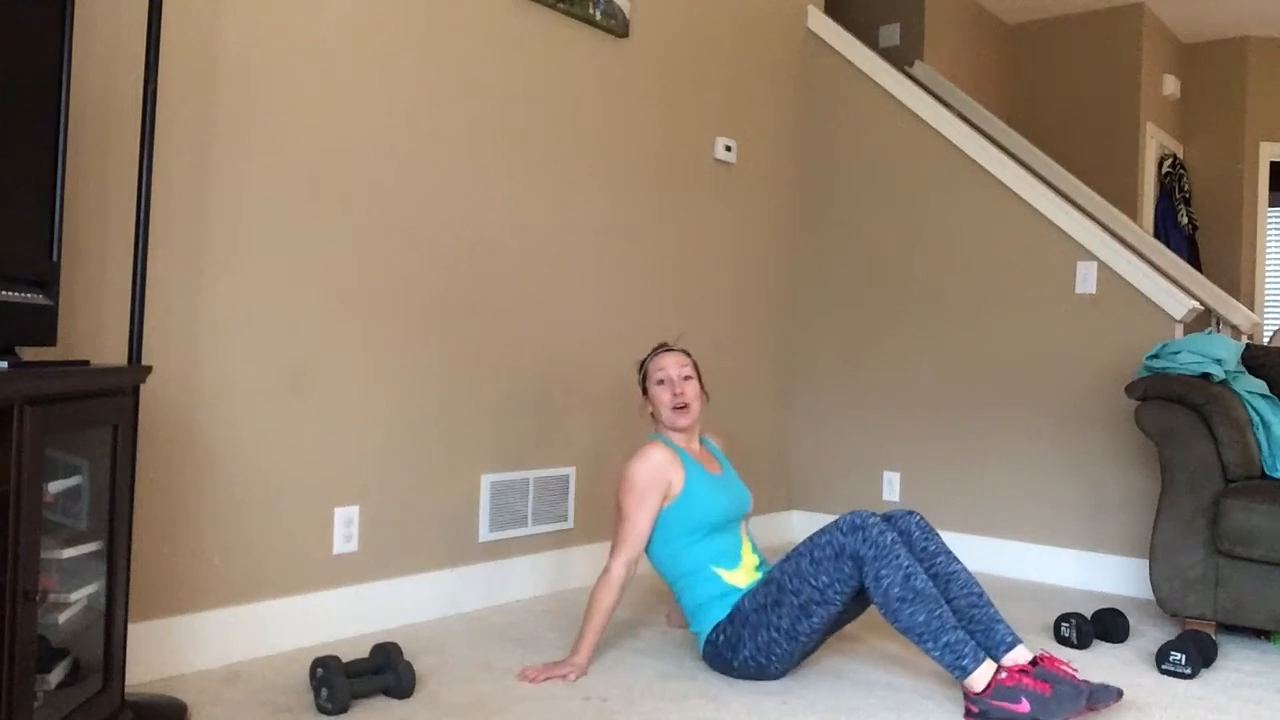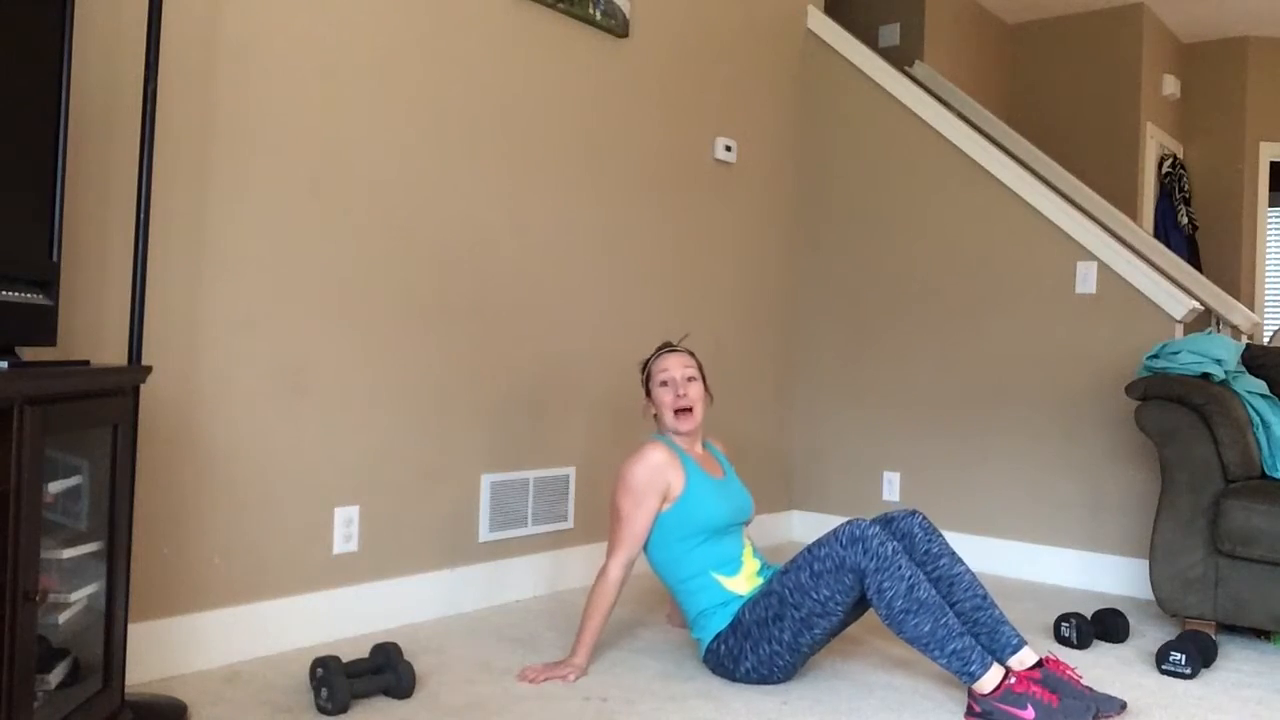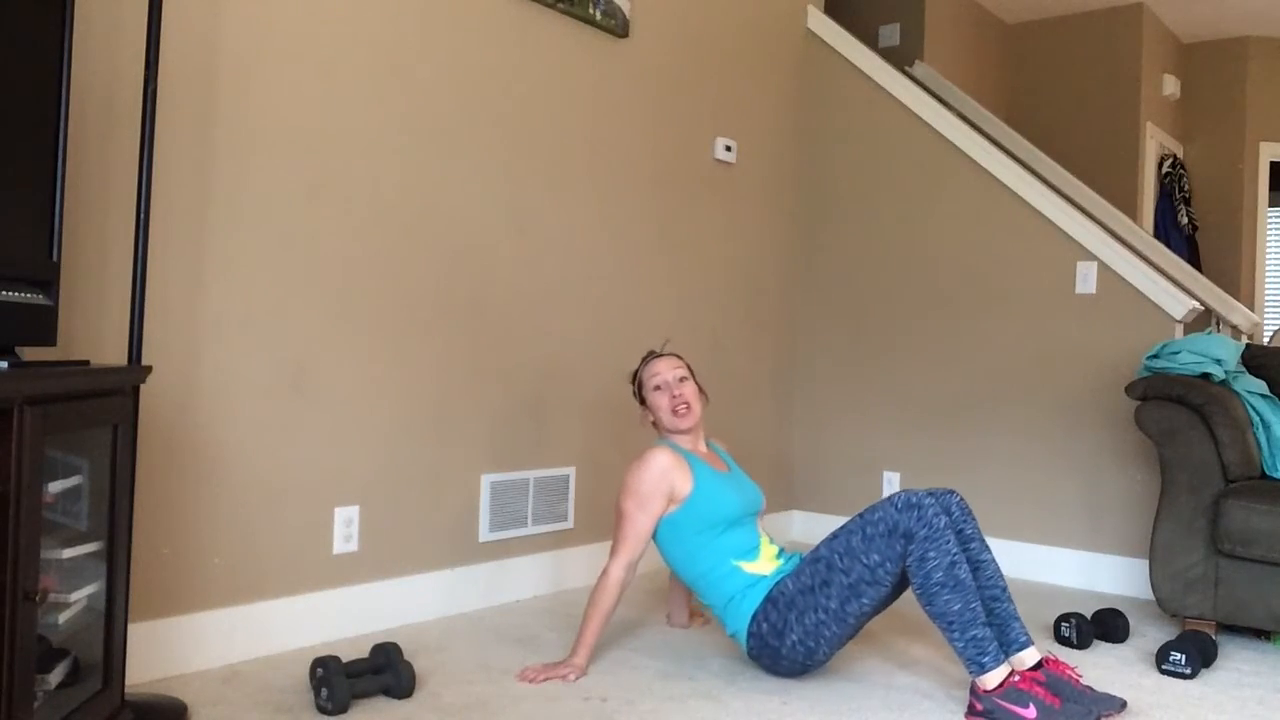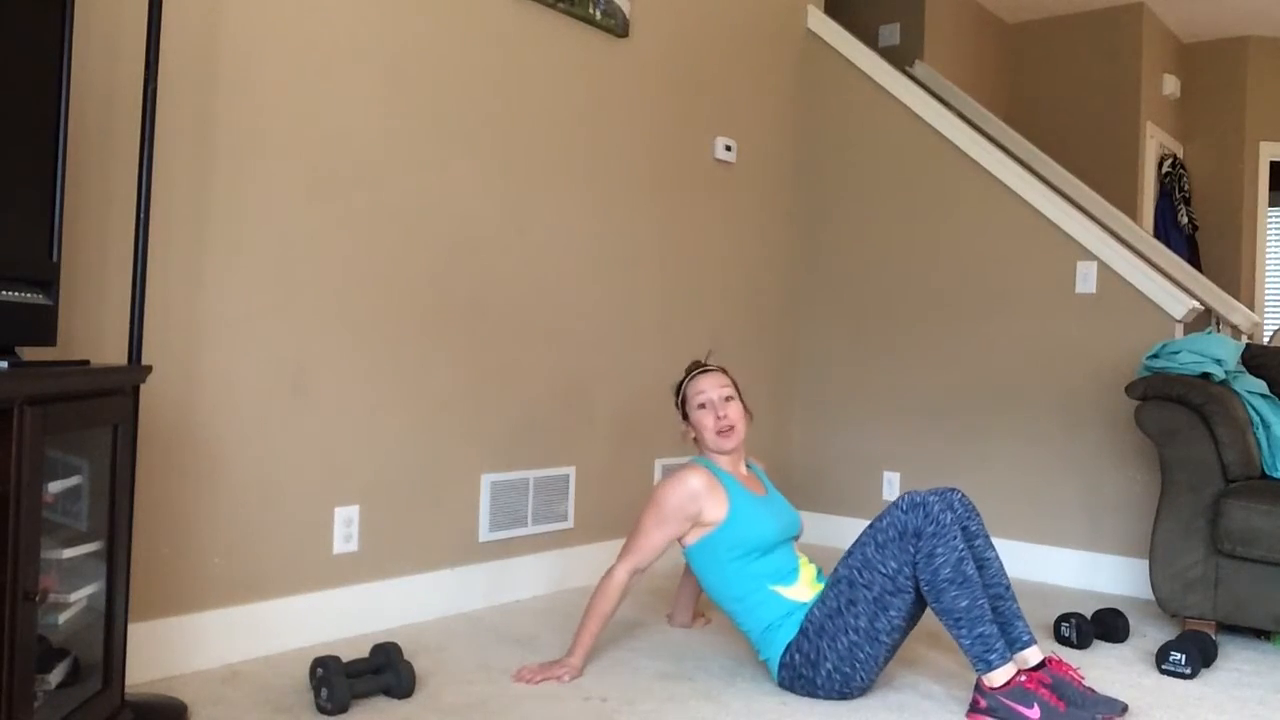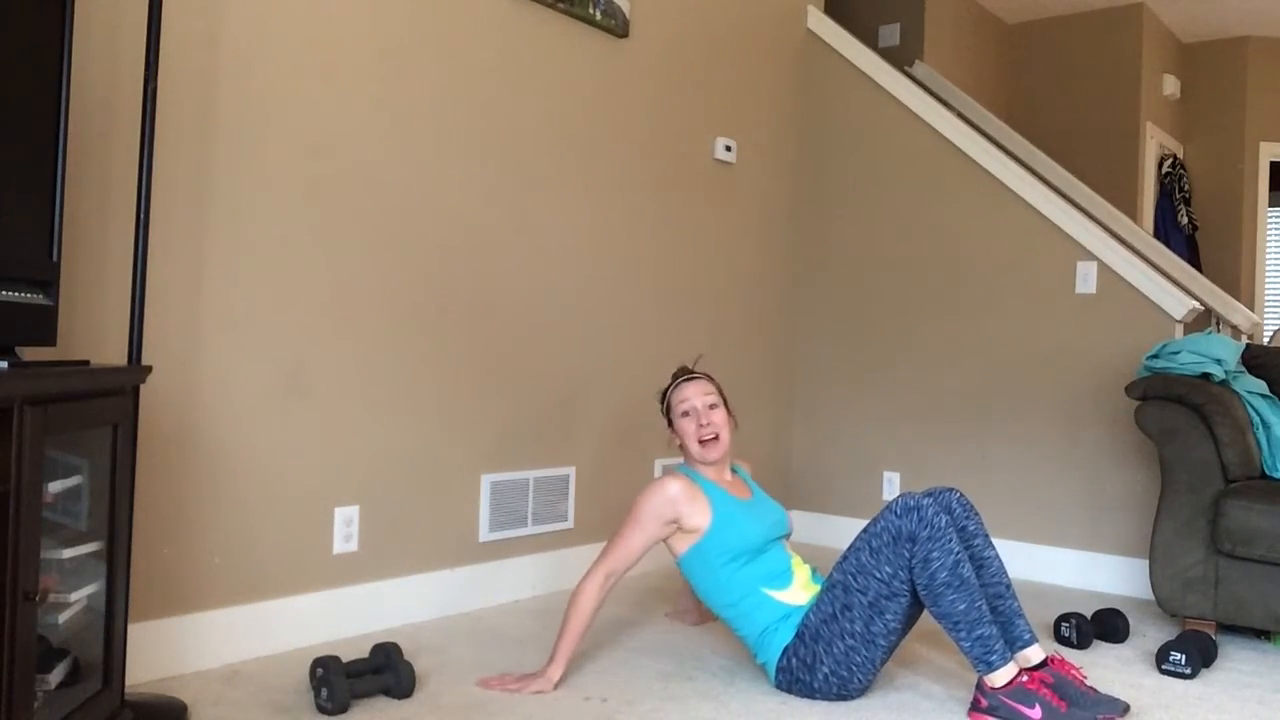
dt=0.7s
person 1, frame 1
left shoulder: (711, 449)
right shoulder: (653, 462)
right elbow: (620, 563)
right wrist: (578, 659)
left hip: (771, 617)
right hip: (738, 637)
left knee: (905, 526)
right knee: (861, 532)
left ankle: (1016, 661)
person 1, frame 2
left shoulder: (715, 453)
right shoulder: (653, 464)
right elbow: (617, 564)
left wrist: (690, 603)
right wrist: (577, 660)
left hip: (771, 609)
right hip: (740, 643)
left knee: (909, 526)
right knee: (862, 542)
left ankle: (1023, 664)
person 1, frame 3
left shoulder: (715, 453)
right shoulder: (658, 466)
right elbow: (620, 565)
left wrist: (681, 610)
right wrist: (577, 660)
left hip: (797, 601)
right hip: (777, 627)
left knee: (945, 506)
right knee: (914, 514)
left ankle: (1023, 661)
person 1, frame 4
left shoulder: (753, 472)
right shoulder: (691, 484)
right elbow: (624, 569)
left wrist: (683, 613)
right wrist: (573, 660)
left hip: (835, 628)
right hip: (812, 656)
left knee: (949, 503)
right knee: (921, 513)
left ankle: (1029, 662)
person 1, frame 5
left shoulder: (741, 475)
right shoulder: (673, 493)
right elbow: (602, 575)
left hip: (832, 628)
right hip: (808, 659)
left knee: (947, 505)
right knee: (915, 517)
left ankle: (1030, 661)
